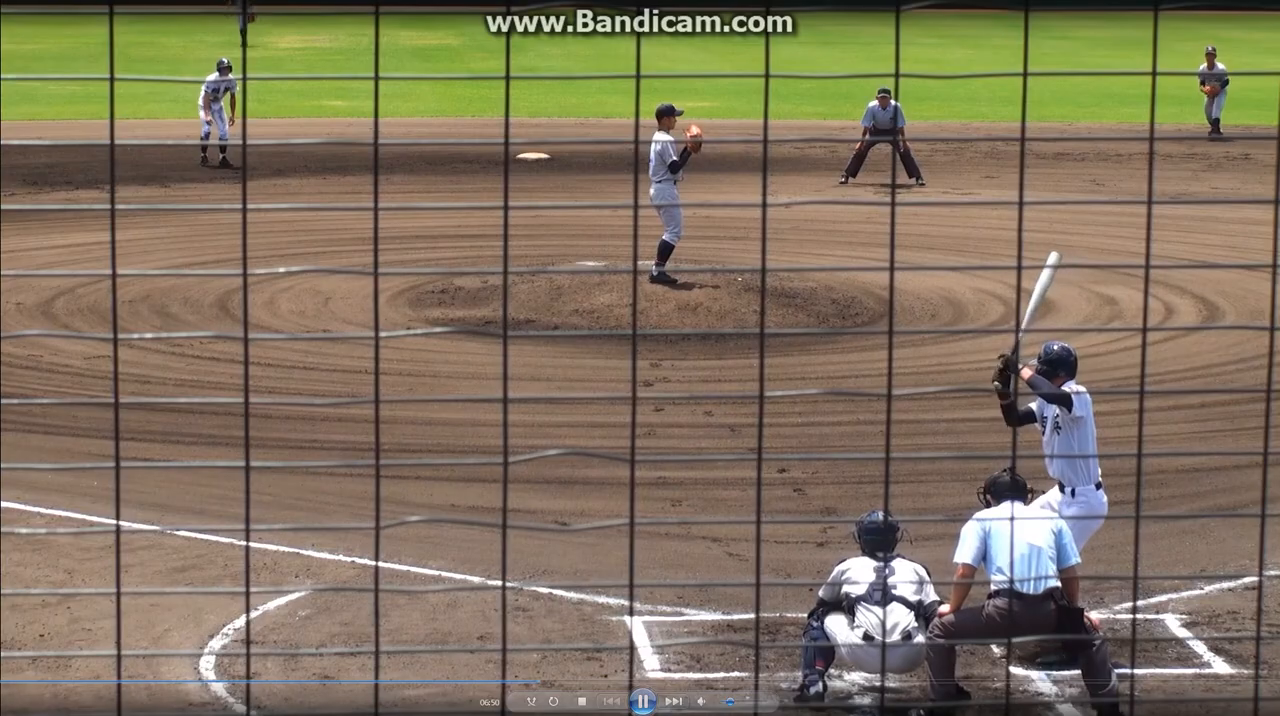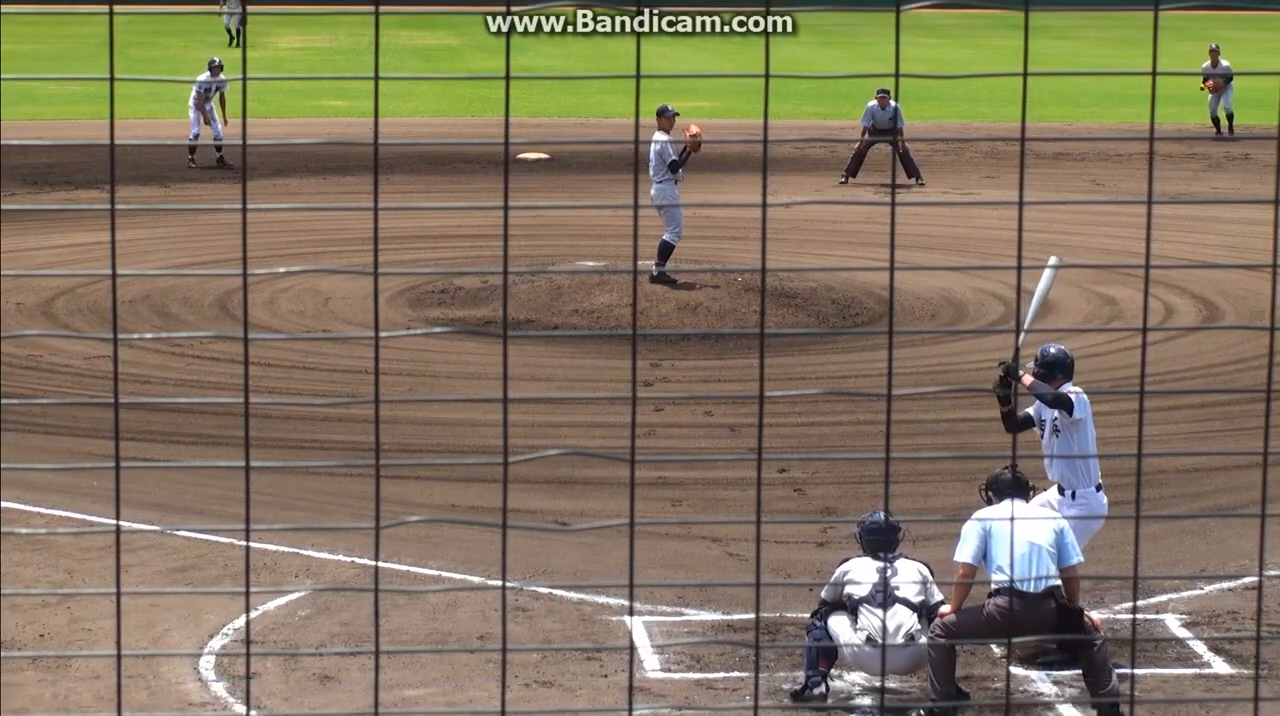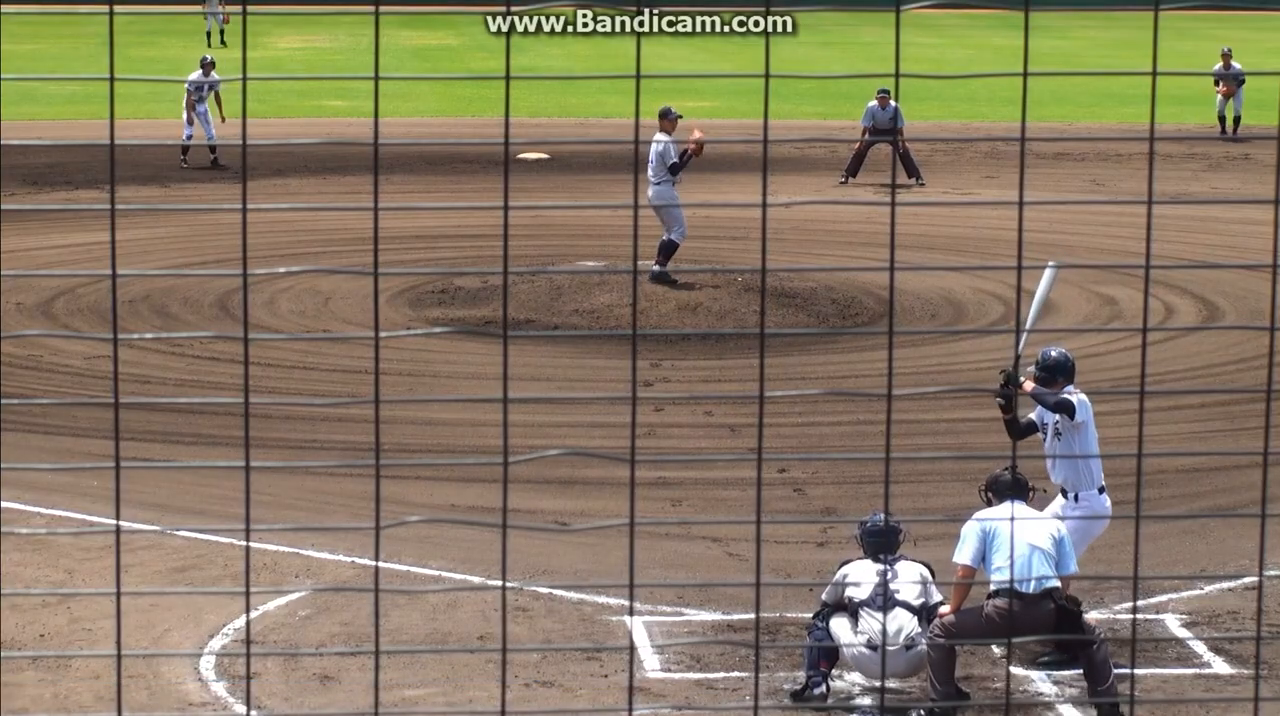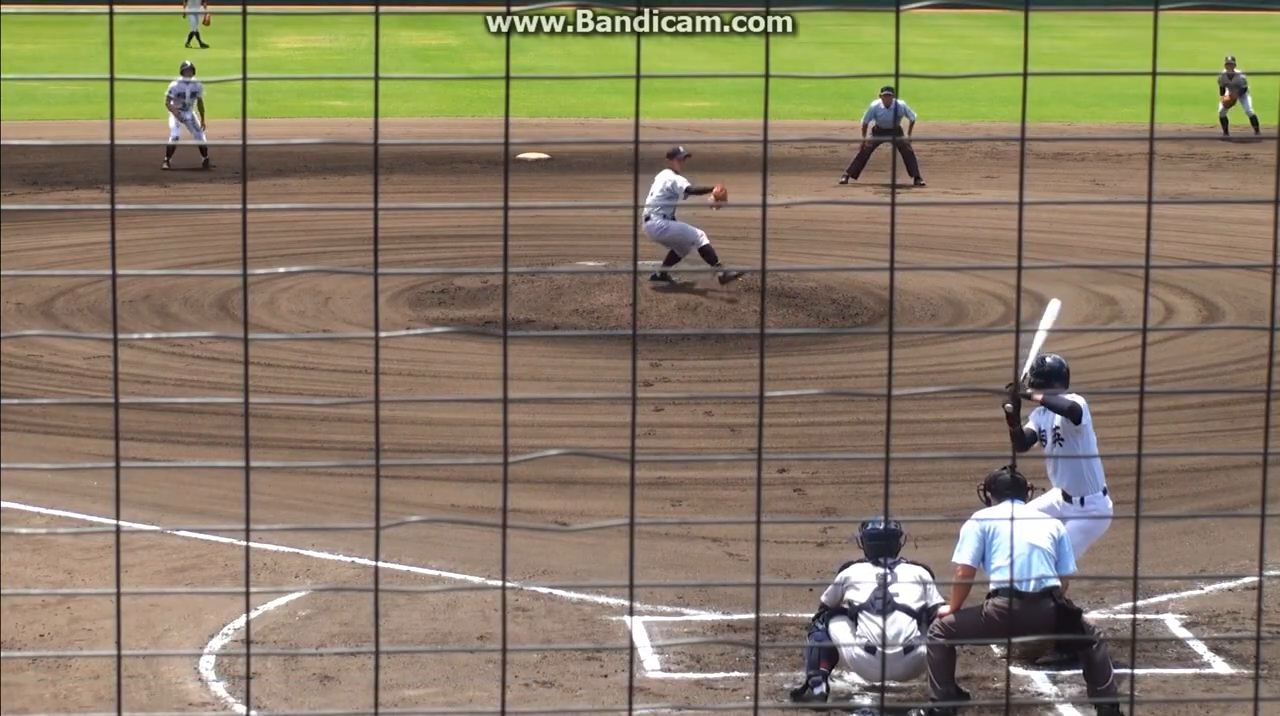
dt=0.5s
person 1, frame 1
left shoulder: (982, 519)
right shoulder: (1052, 519)
left elbow: (965, 571)
right elbow: (1069, 573)
left wrist: (952, 608)
right wrist: (1075, 611)
left hip: (1004, 609)
right hip: (1050, 611)
left knee: (940, 630)
right knee: (1091, 639)
person 1, frame 2
left shoulder: (982, 517)
right shoulder: (1054, 518)
left elbow: (966, 571)
right elbow: (1071, 574)
left wrist: (953, 608)
right wrist: (1073, 611)
left hip: (1005, 608)
right hip: (1051, 609)
left knee: (941, 630)
right knee: (1093, 639)
person 1, frame 3
left shoulder: (982, 519)
right shoulder: (1053, 523)
left elbow: (965, 572)
right elbow: (1064, 580)
left wrist: (953, 608)
left hip: (1004, 609)
right hip: (1049, 611)
left knee: (940, 631)
right knee: (1093, 640)
person 1, frame 4
left shoulder: (981, 518)
right shoulder: (1053, 523)
left elbow: (965, 572)
right elbow: (1064, 580)
left wrist: (952, 608)
left hip: (1004, 609)
right hip: (1048, 610)
left knee: (941, 630)
right knee: (1092, 640)
person 2, frame 1
left shoulder: (1078, 395)
right shoulder: (1047, 400)
left elbow: (1051, 394)
right elbow: (1014, 420)
left wrist: (1019, 369)
right wrist: (1003, 392)
left hip: (1084, 501)
right hip: (1063, 493)
person 2, frame 2
left shoulder: (1075, 398)
right shoulder: (1045, 402)
left elbow: (1054, 399)
right elbow: (1013, 426)
left wrist: (1020, 375)
right wrist: (1005, 399)
left hip: (1084, 502)
right hip: (1061, 495)
person 2, frame 3
left shoulder: (1077, 401)
right shoulder: (1047, 408)
left elbow: (1058, 404)
right elbow: (1017, 432)
left wrist: (1022, 383)
right wrist: (1007, 407)
left hip: (1088, 503)
right hip: (1068, 499)
person 2, frame 4
left shoulder: (1074, 404)
right shoulder: (1041, 414)
left elbow: (1071, 410)
right elbow: (1021, 446)
left wrist: (1031, 394)
right wrist: (1013, 418)
left hip: (1090, 507)
right hip: (1064, 499)
person 3, frame 1
left shoulder: (847, 567)
right shoulder: (916, 569)
left elbow: (823, 604)
right elbow: (934, 614)
left hip: (862, 654)
right hip: (909, 657)
left knee: (818, 620)
left ankle: (813, 686)
person 3, frame 2
left shoulder: (849, 567)
right shoulder: (919, 569)
left elbow: (825, 604)
right elbow: (939, 613)
left hip: (865, 657)
right hip: (912, 659)
left knee: (821, 619)
left ankle: (815, 687)
person 3, frame 3
left shoulder: (850, 569)
right shoulder: (919, 570)
left elbow: (827, 606)
left hip: (866, 661)
right hip: (912, 662)
left knee: (822, 619)
left ankle: (816, 687)
person 3, frame 4
left shoulder: (851, 571)
right shoulder: (920, 572)
left elbow: (824, 608)
left hip: (865, 664)
right hip: (911, 666)
left knee: (824, 619)
left ankle: (816, 688)
person 4, frame 1
left shoulder: (657, 138)
right shoulder: (666, 140)
right elbow: (674, 168)
left wrist: (687, 148)
right wrist: (690, 151)
left hip: (658, 189)
right hip: (666, 190)
left knee: (671, 231)
right knee: (674, 231)
left ankle: (657, 270)
right ankle: (658, 271)
person 4, frame 2
left shoulder: (658, 138)
right shoulder: (665, 140)
right elbow: (675, 167)
left wrist: (686, 147)
right wrist: (690, 151)
left hip: (660, 189)
right hip: (666, 190)
left knee: (671, 231)
right knee: (675, 231)
left ankle: (657, 270)
right ankle: (658, 271)
person 4, frame 3
left shoulder: (657, 139)
right shoulder: (667, 141)
right elbow: (674, 170)
left wrist: (686, 150)
right wrist: (691, 154)
left hip: (656, 191)
right hip: (664, 191)
left knee: (671, 231)
right knee: (679, 232)
left ankle: (657, 269)
right ankle: (660, 269)
person 4, frame 4
left shoulder: (661, 176)
right shoulder: (674, 179)
right elbow: (691, 190)
right wrist: (713, 189)
left hip: (651, 224)
right hip: (657, 224)
left knee: (682, 247)
right knee: (698, 236)
left ankle: (660, 273)
right ankle: (721, 273)
